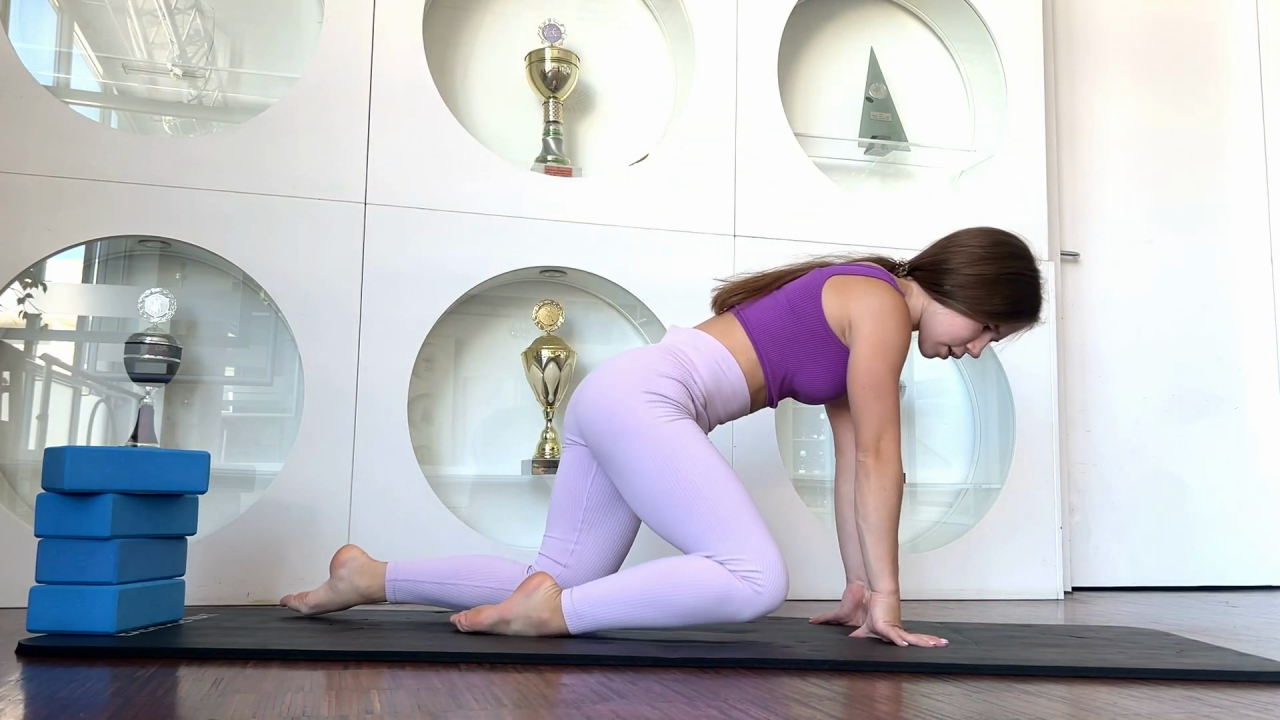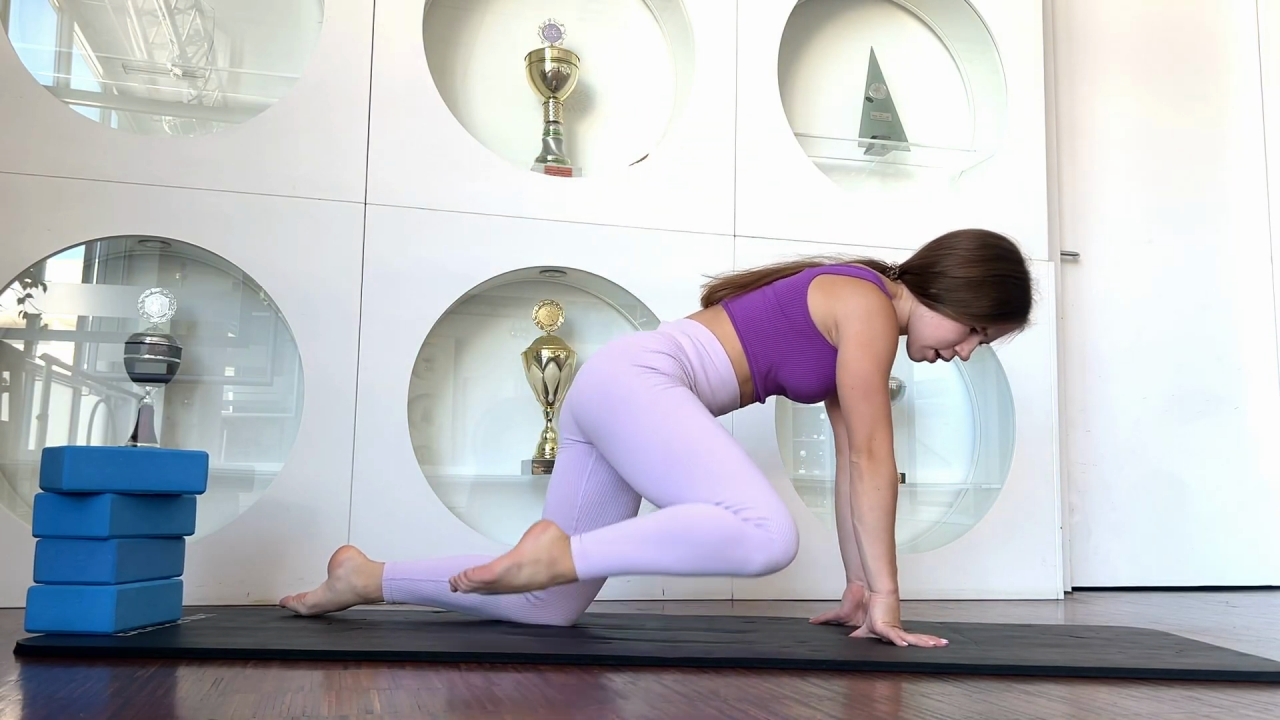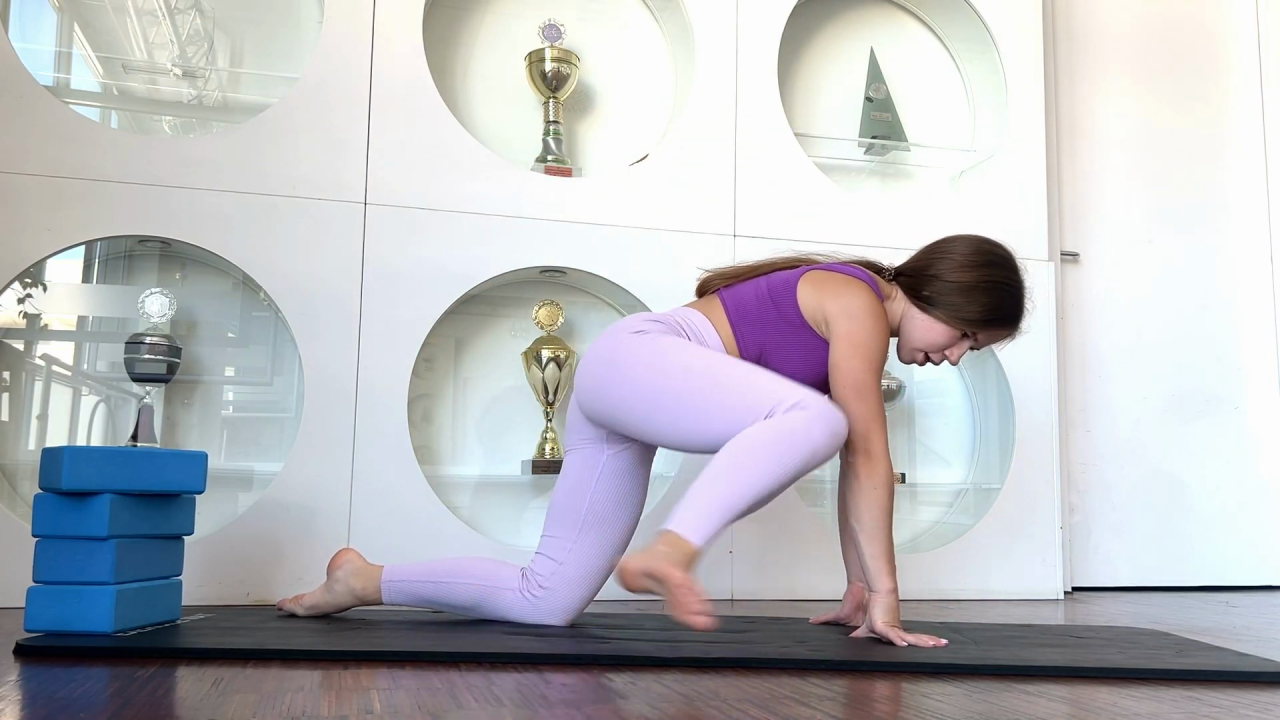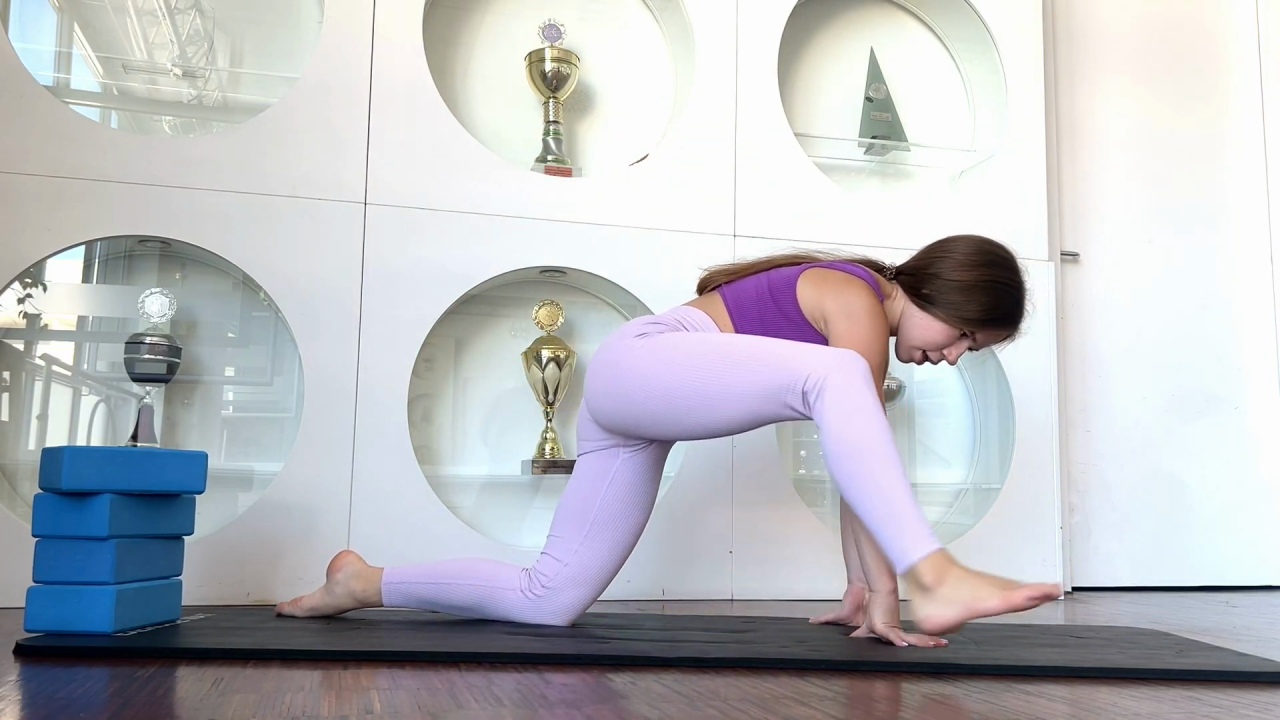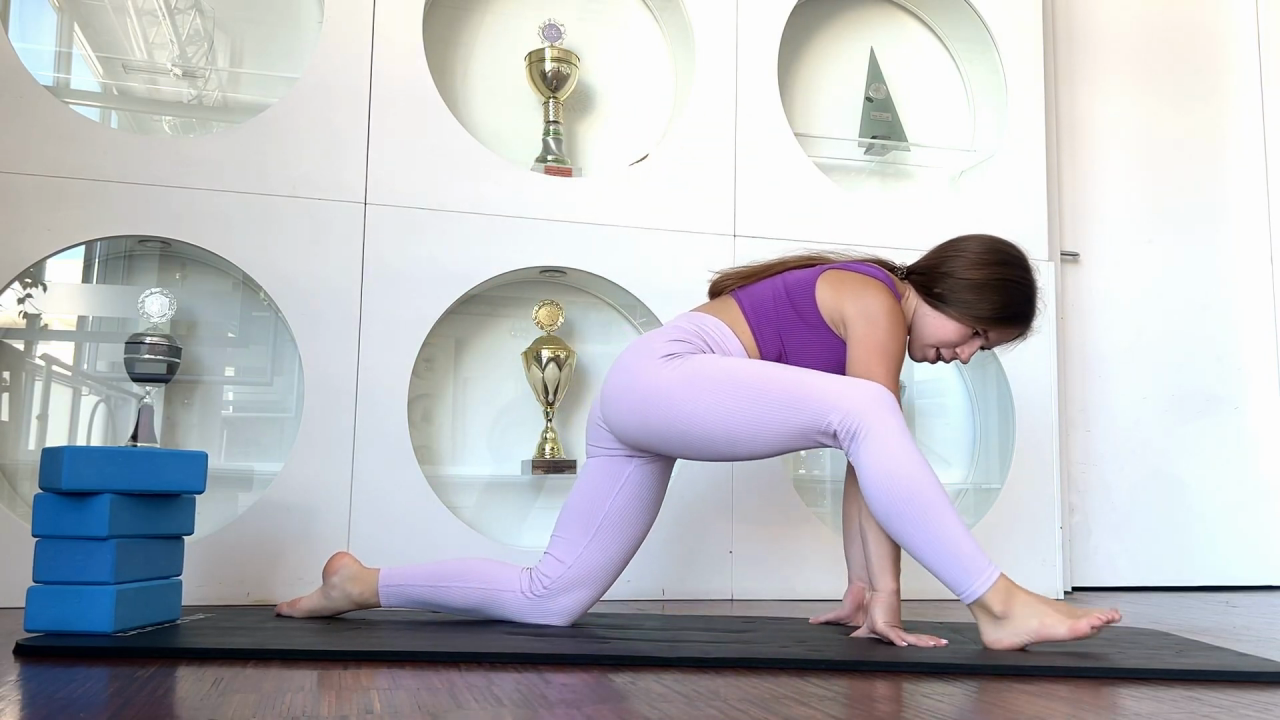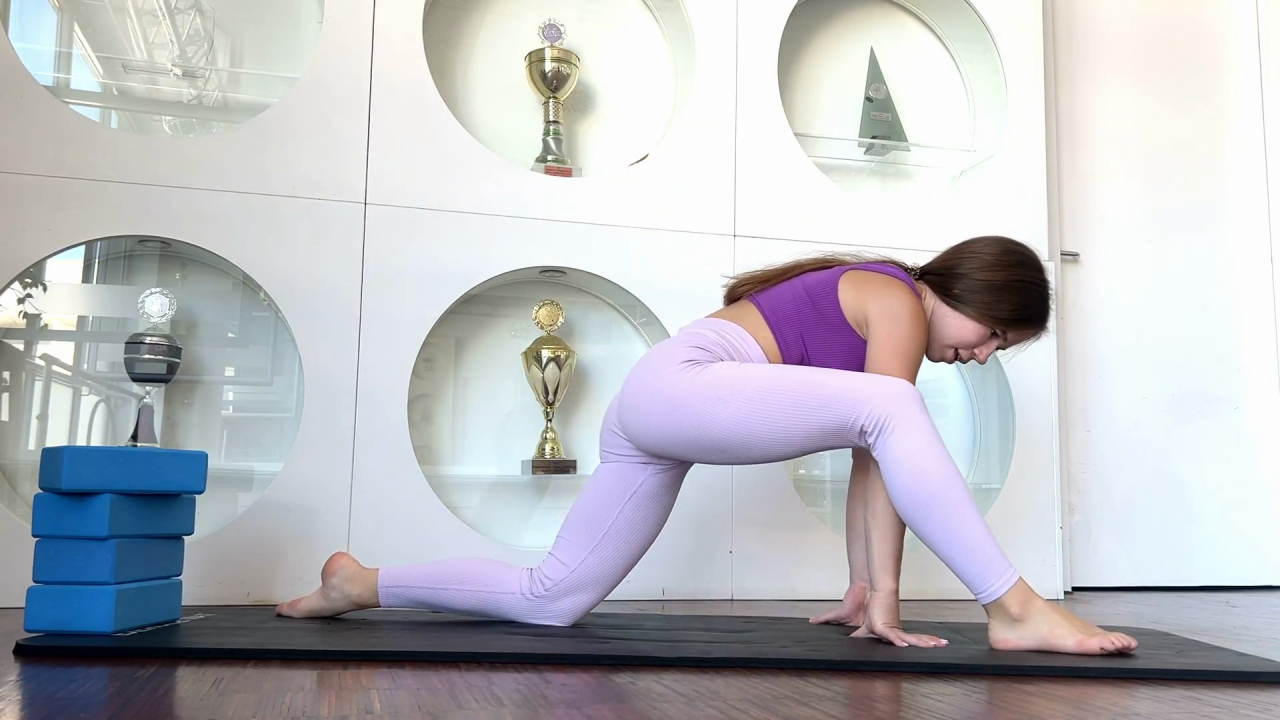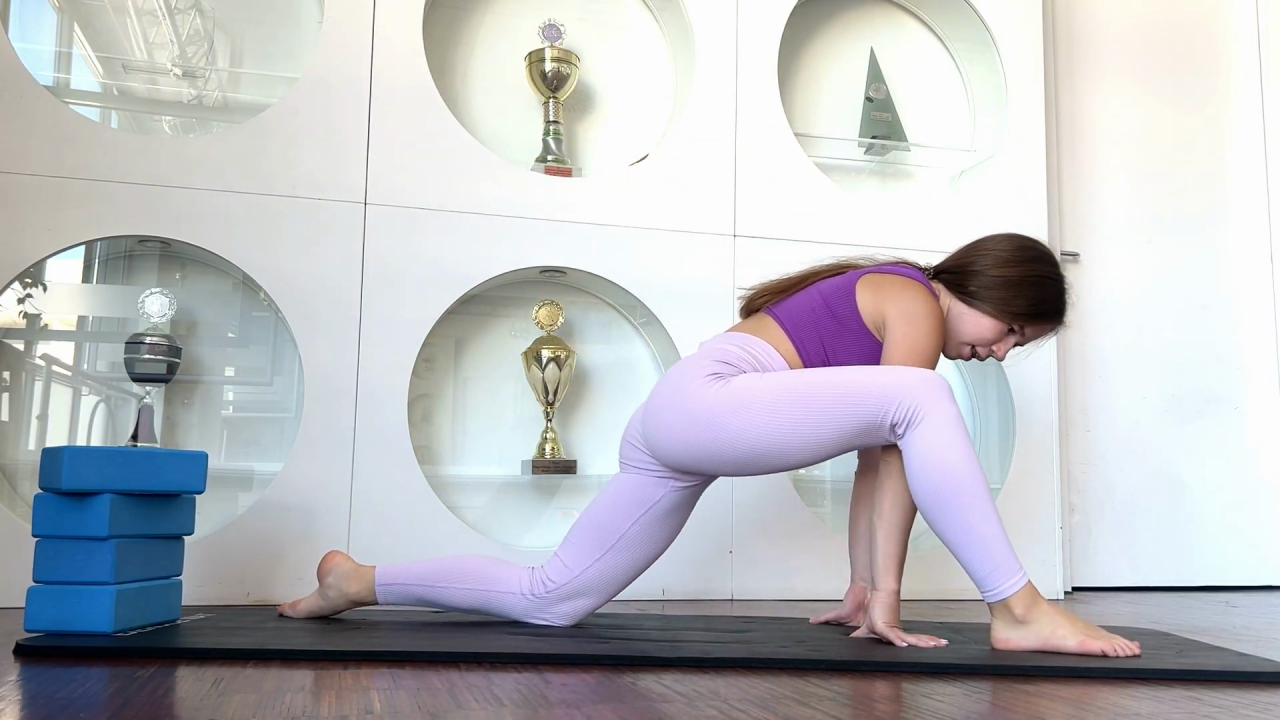
dt=0.2s
person 1, frame 1
left shoulder: (859, 308)
right shoulder: (882, 307)
left elbow: (852, 459)
right elbow: (877, 459)
left wrist: (861, 589)
right wrist: (884, 595)
left hip: (616, 398)
right hip: (640, 396)
left knee: (563, 590)
right knee: (755, 582)
left ankle: (368, 578)
right ankle: (548, 603)
person 1, frame 2
left shoulder: (856, 313)
right shoulder: (869, 306)
left elbow: (851, 461)
right elbow: (870, 459)
left wrist: (860, 591)
right wrist: (885, 594)
left hip: (616, 400)
right hip: (632, 375)
left knee: (548, 604)
right knee: (767, 539)
left ankle: (365, 579)
right ankle: (557, 550)
person 1, frame 3
left shoulder: (858, 320)
right shoulder: (857, 303)
left elbow: (854, 465)
right elbow: (868, 455)
left wrist: (866, 594)
right wrist: (885, 591)
left hip: (623, 409)
right hip: (629, 358)
left knee: (546, 602)
right knee: (813, 420)
left ankle: (361, 581)
right ankle: (672, 545)
person 1, frame 4
left shoulder: (864, 320)
right shoulder: (856, 299)
left elbow: (851, 451)
left wrist: (865, 592)
right wrist: (883, 590)
left hip: (636, 411)
right hip: (638, 362)
left knee: (549, 602)
right knee: (830, 378)
left ankle: (362, 583)
right ankle: (937, 577)
person 1, frame 5
left shoulder: (866, 310)
right shoulder: (877, 303)
left elbow: (866, 465)
right elbow: (867, 434)
left wrist: (863, 593)
right wrist: (883, 596)
left hip: (642, 413)
right hip: (656, 378)
left knee: (551, 601)
right knee: (861, 413)
left ankle: (362, 584)
right ankle: (1000, 606)
person 1, frame 6
left shoulder: (876, 305)
right shoulder: (899, 302)
left elbow: (870, 461)
right elbow: (885, 440)
left wrist: (865, 591)
right wrist: (885, 596)
left hip: (656, 410)
right hip: (675, 386)
left knee: (550, 601)
right knee: (890, 406)
left ankle: (359, 584)
right ankle: (1014, 609)
person 1, frame 7
left shoulder: (888, 302)
right shoulder: (915, 302)
left elbow: (879, 457)
right elbow: (895, 459)
left wrist: (867, 592)
right wrist: (885, 596)
left hip: (674, 423)
right hip: (700, 404)
left knee: (551, 601)
right knee: (922, 398)
left ankle: (357, 580)
right ankle: (1018, 610)
